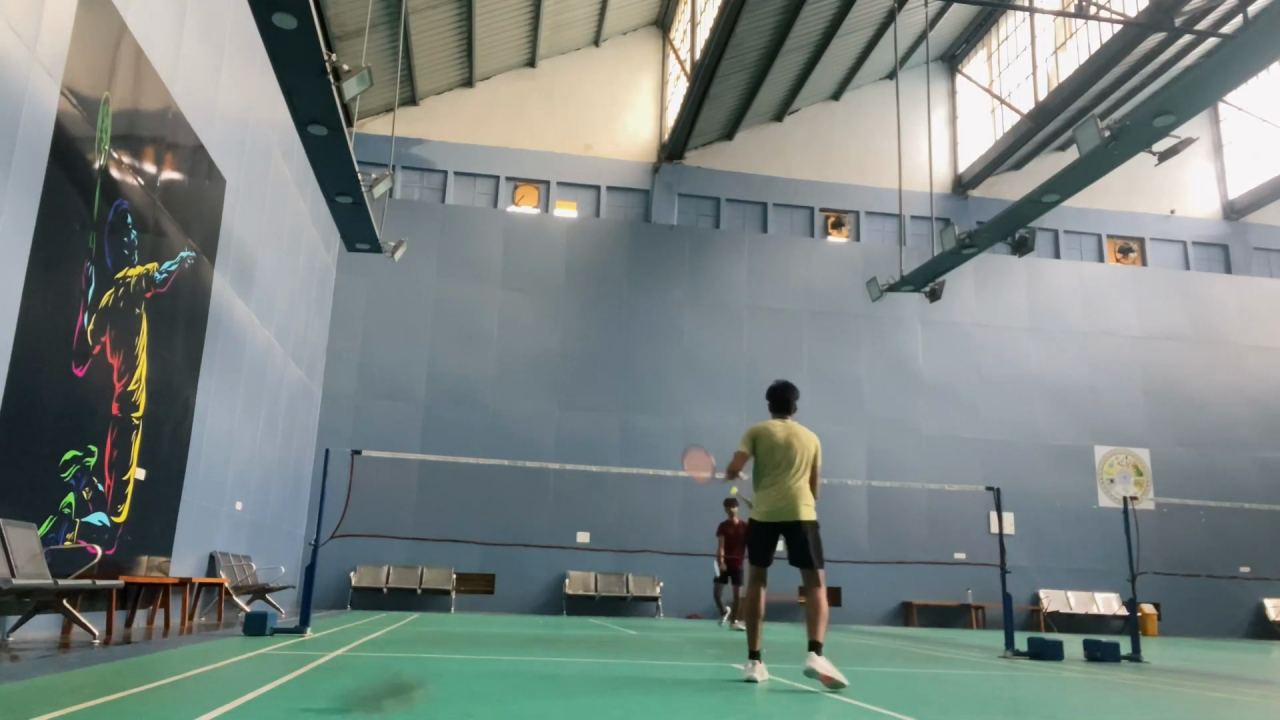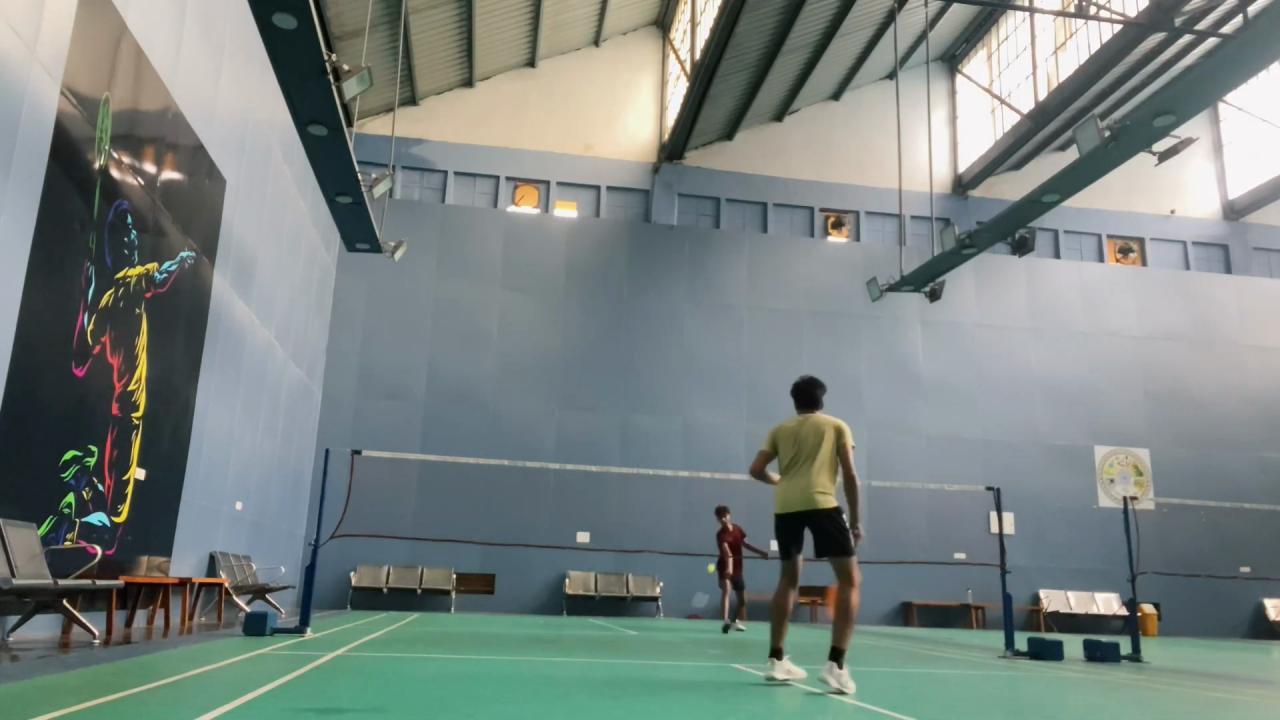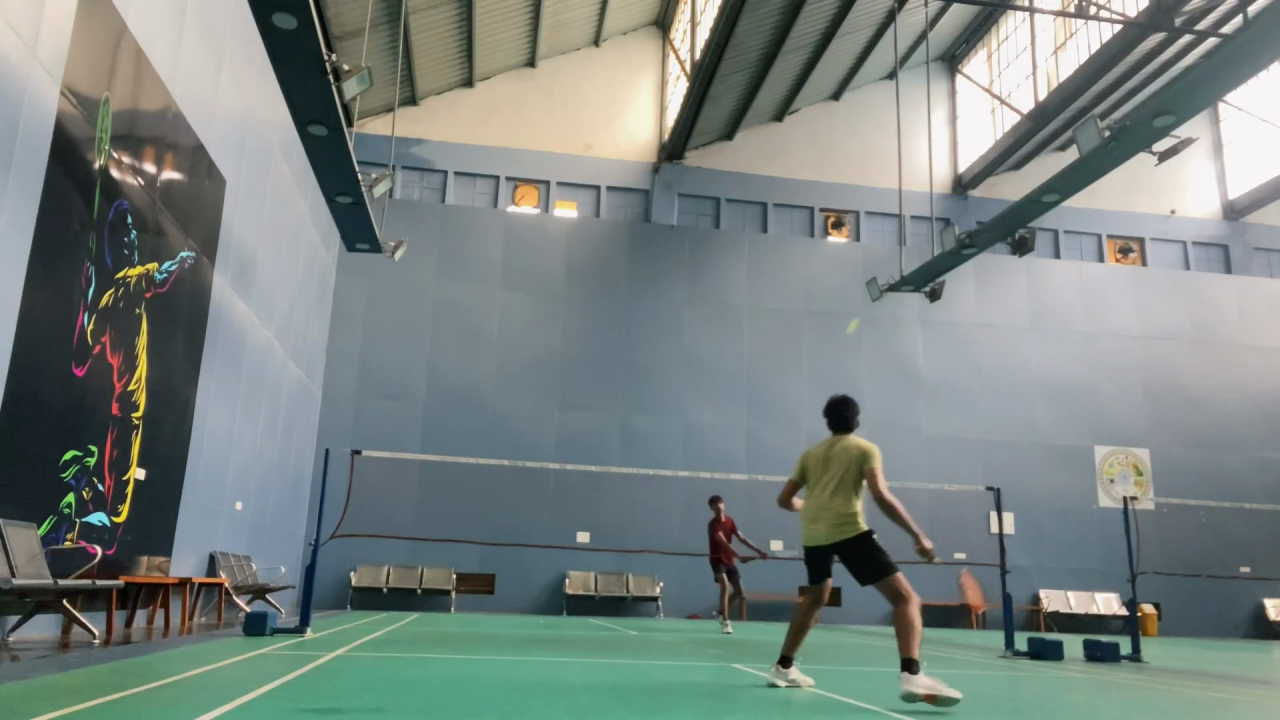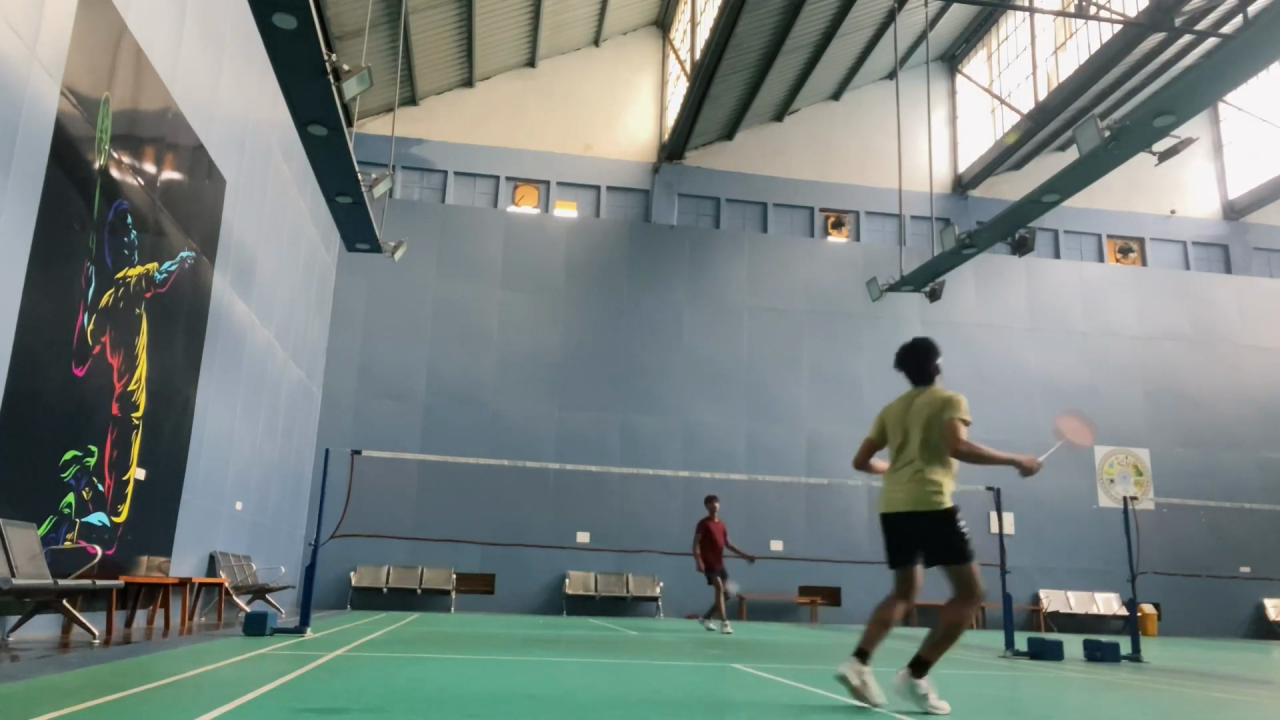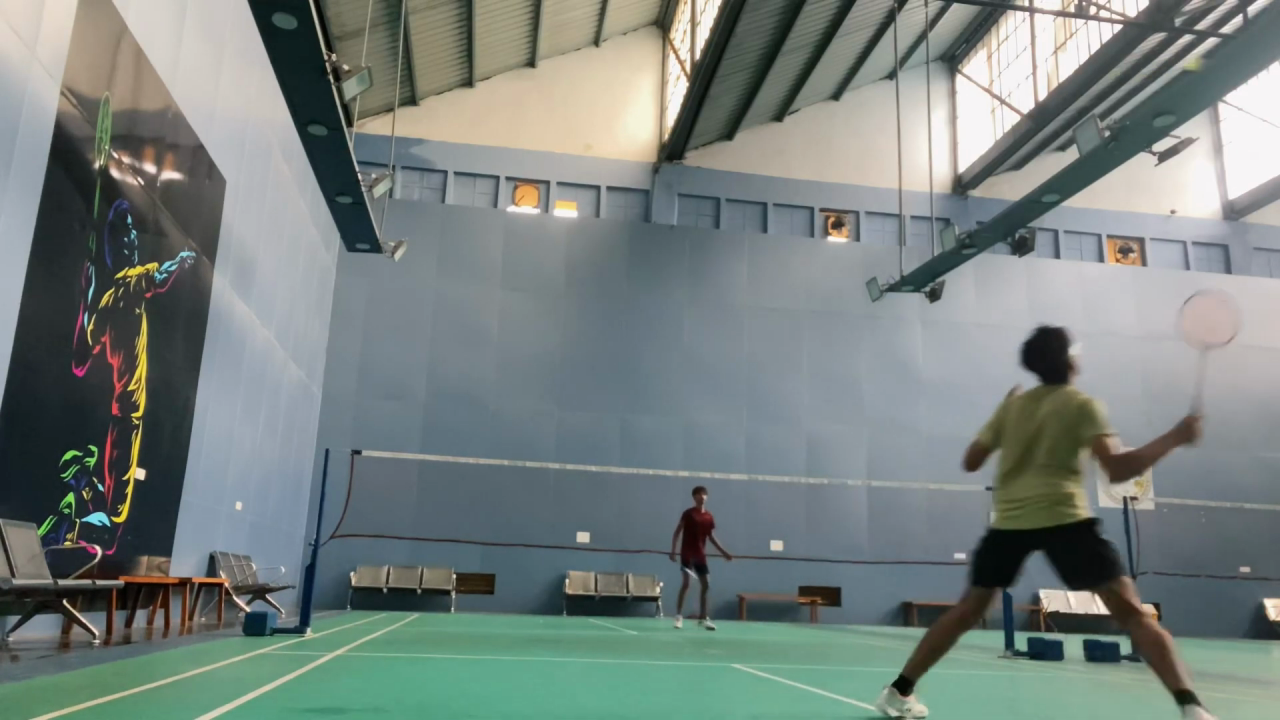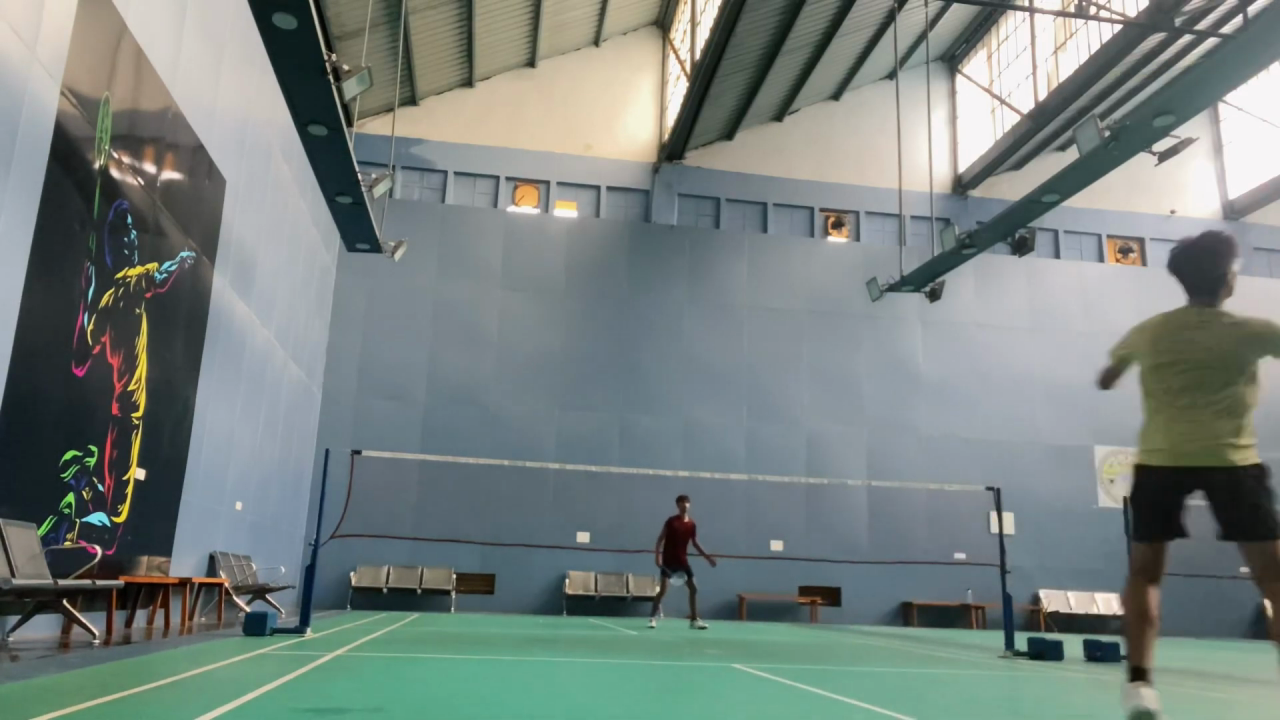
dt=0.3s
person 1, frame 1
left shoulder: (756, 432)
right shoulder: (810, 438)
left elbow: (733, 471)
left wrist: (729, 475)
left hip: (763, 515)
right hip: (801, 513)
left knee: (757, 582)
right knee: (815, 585)
left ankle: (753, 660)
right ankle: (815, 653)
person 1, frame 2
left shoulder: (780, 430)
right shoulder: (836, 426)
left elbow: (756, 470)
right elbow: (850, 476)
right wrist: (855, 520)
left hip: (786, 507)
right hip: (823, 504)
left knee: (789, 580)
right knee: (849, 581)
left ankle: (776, 659)
right ankle: (835, 665)
person 1, frame 3
left shoulder: (810, 454)
right shoulder: (865, 449)
left elbow: (784, 499)
right elbow: (882, 497)
right wrist: (918, 536)
left hip: (814, 536)
right hip: (849, 532)
left knee: (815, 597)
right knee: (906, 599)
left ankle: (783, 667)
right ankle: (912, 678)
person 1, frame 4
left shoulder: (890, 410)
right shoulder: (949, 400)
left elbow: (861, 461)
right elbow: (957, 448)
right wrist: (1017, 460)
left hip: (893, 506)
right hip: (930, 503)
left knee: (904, 593)
right knee: (969, 594)
left ankle: (858, 663)
right ankle: (915, 675)
person 1, frame 5
left shoulder: (1010, 407)
right shoulder: (1080, 404)
left elbow: (970, 462)
right elbow: (1117, 471)
right wrist: (1174, 437)
left hip: (1008, 521)
right hip: (1064, 518)
left knee: (968, 611)
right knee: (1132, 613)
person 1, frame 6
left shoulder: (1145, 333)
left elbow: (1106, 379)
left wrist: (1121, 359)
left hip: (1159, 461)
right hip: (1231, 460)
left knee: (1144, 576)
person 2, frame 1
left shoulder: (138, 277)
right shoulder: (103, 288)
left elbow: (158, 277)
right elbow: (81, 357)
left wrist: (177, 264)
right wrist: (86, 299)
left hip: (128, 393)
left knee: (120, 469)
left ankle: (111, 531)
person 2, frame 2
left shoulder: (139, 278)
right shoulder: (101, 287)
left elbow: (159, 277)
right elbow: (81, 357)
left wrist: (176, 265)
right wrist: (86, 300)
left hip: (129, 393)
left knee: (119, 471)
left ankle: (112, 530)
person 2, frame 3
left shoulder: (138, 278)
right shoulder: (100, 285)
left elbow: (159, 277)
right elbow: (81, 358)
left wrist: (177, 264)
right wrist: (86, 300)
left hip: (128, 394)
left knee: (120, 468)
left ankle: (111, 532)
person 2, frame 4
left shoulder: (138, 278)
right shoulder: (101, 287)
left elbow: (159, 277)
right elbow: (80, 359)
left wrist: (177, 265)
right wrist: (86, 301)
left hip: (129, 394)
left knee: (120, 471)
left ankle: (112, 529)
person 2, frame 5
left shoulder: (138, 278)
right shoulder: (104, 290)
left elbow: (159, 276)
right elbow: (81, 358)
left wrist: (177, 264)
right wrist: (85, 301)
left hip: (129, 394)
right hip: (108, 394)
left knee: (121, 469)
right knee: (105, 468)
left ankle: (111, 533)
person 2, frame 6
left shoulder: (138, 278)
right shoulder: (107, 292)
left elbow: (159, 277)
right elbow: (81, 359)
left wrist: (177, 264)
right wrist: (86, 301)
left hip: (130, 397)
right hip: (113, 398)
left knee: (120, 473)
right knee: (110, 470)
left ankle: (111, 532)
right ankle: (105, 528)
